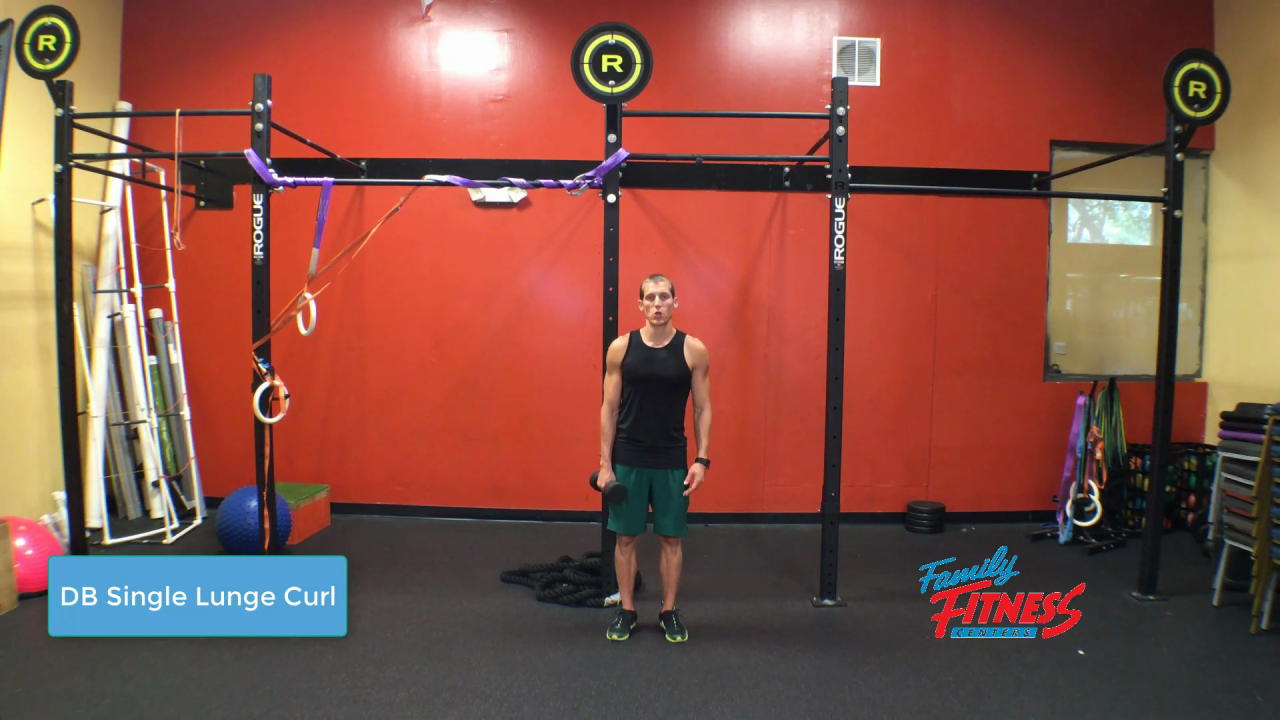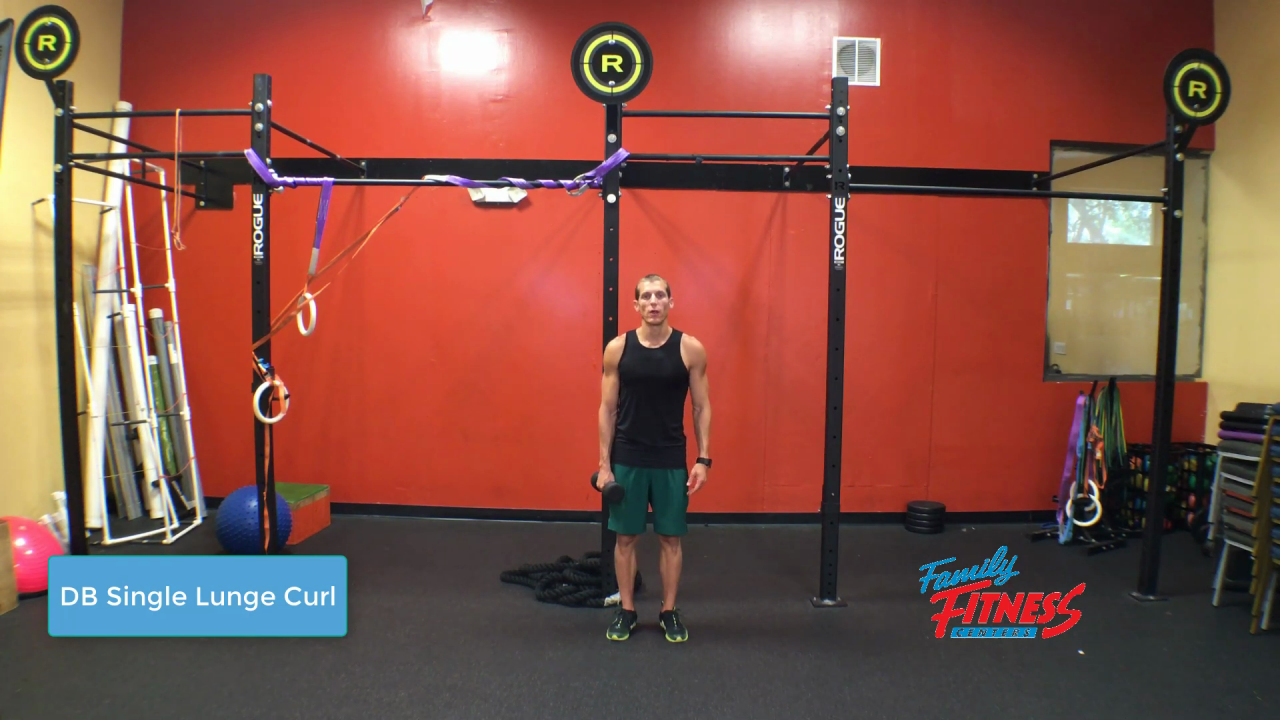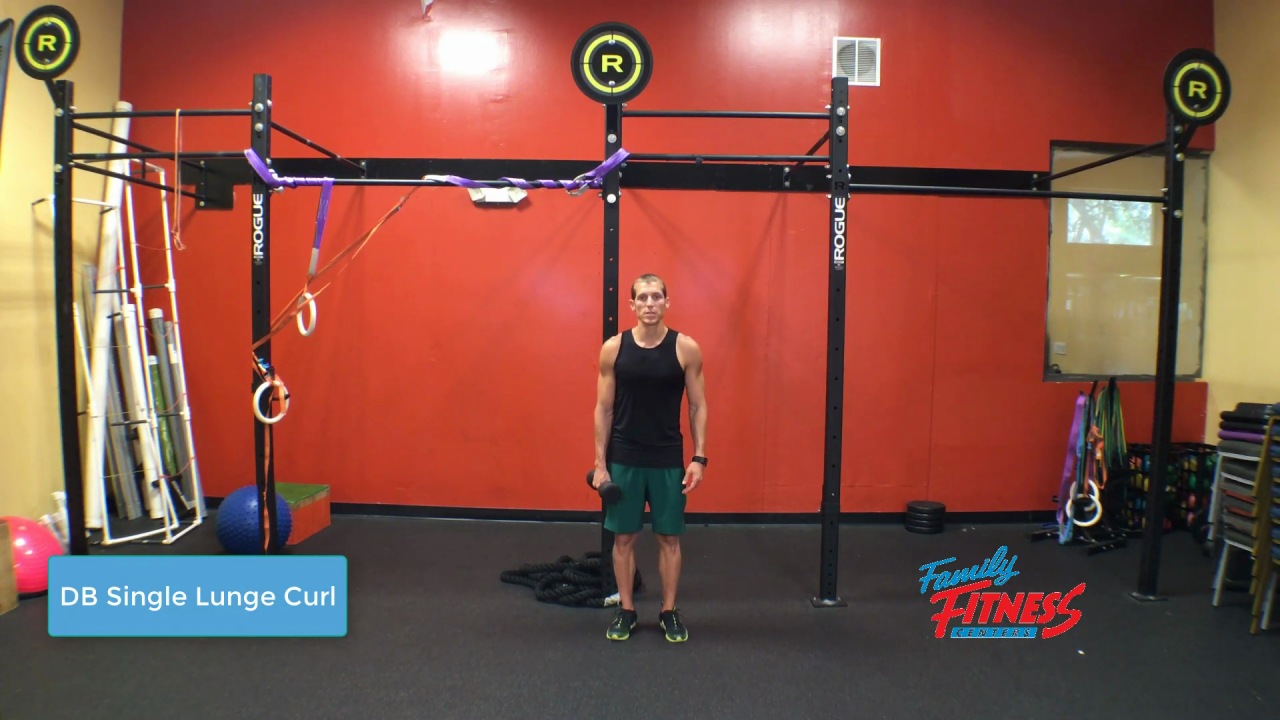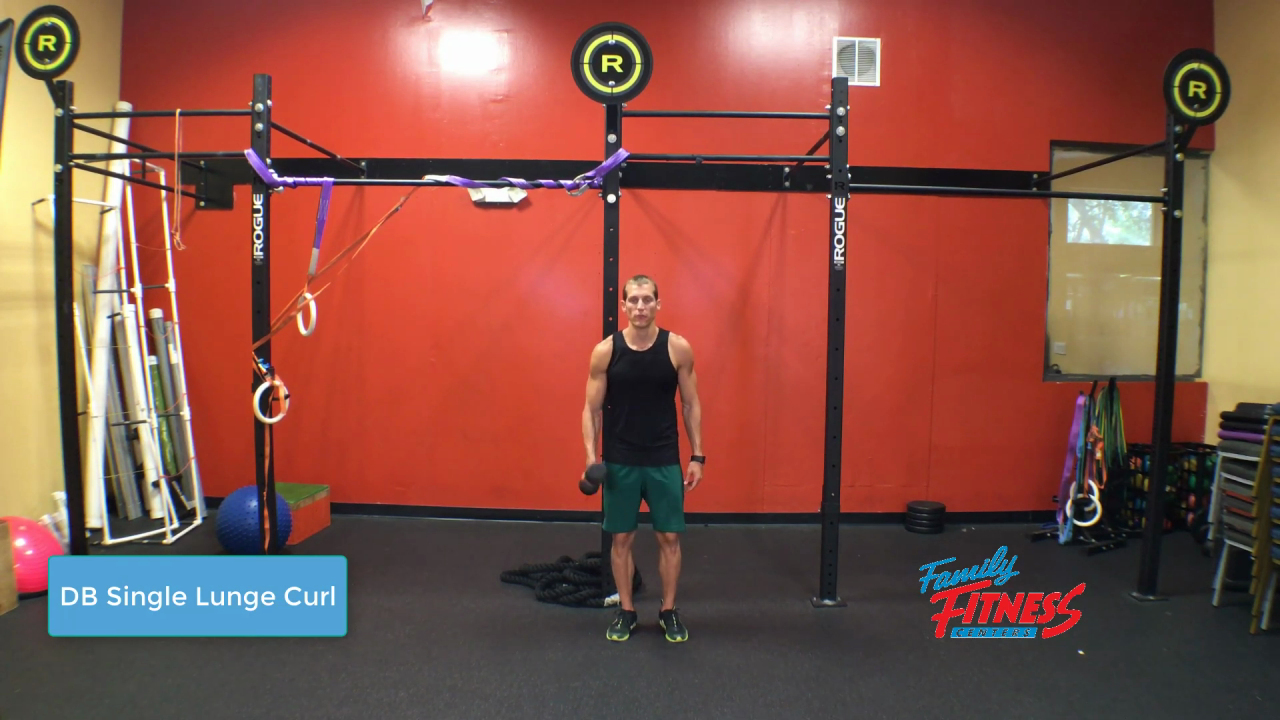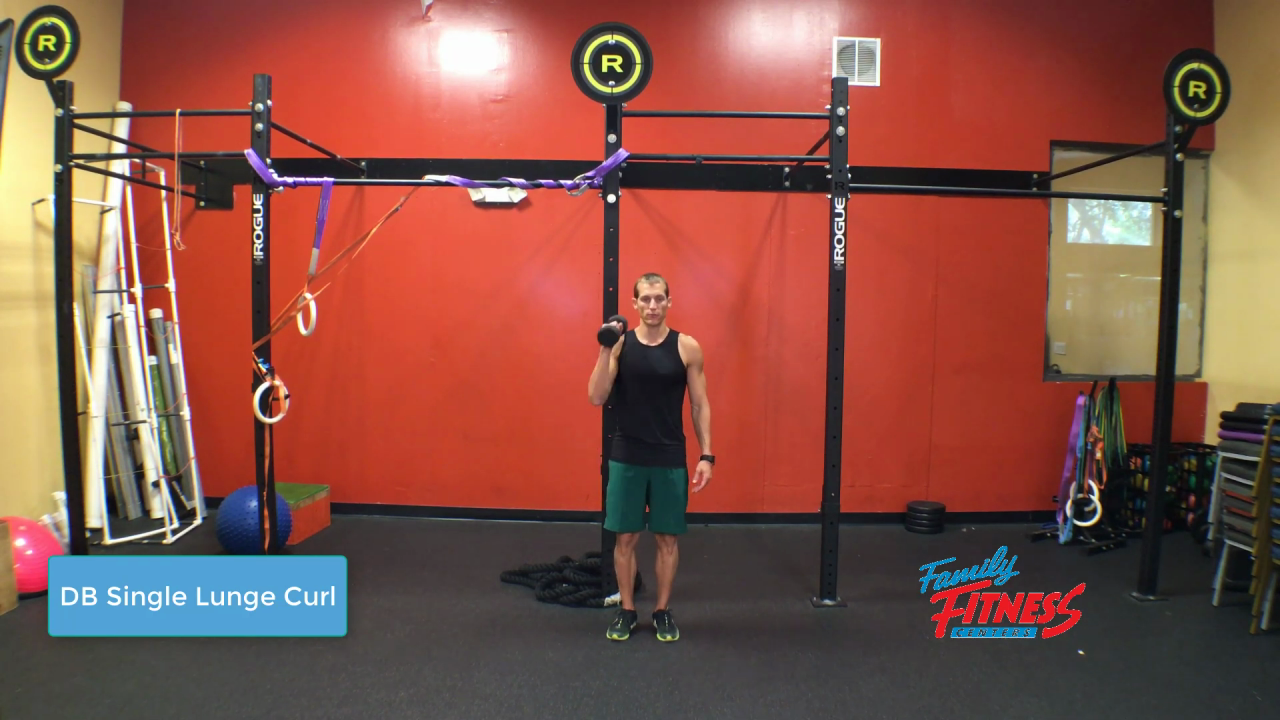
dt=0.5s
person 1, frame 1
left shoulder: (694, 349)
right shoulder: (621, 347)
left elbow: (703, 408)
right elbow: (609, 408)
left wrist: (701, 459)
right wrist: (605, 463)
left hip: (673, 460)
right hip: (628, 459)
left knee: (671, 538)
right knee: (625, 536)
left ankle: (669, 612)
right ankle: (626, 611)
person 1, frame 2
left shoulder: (691, 349)
right shoulder: (617, 348)
left elbow: (702, 407)
right elbow: (607, 408)
left wrist: (703, 459)
right wrist: (604, 463)
left hip: (672, 459)
right hip: (627, 459)
left knee: (671, 538)
right knee: (625, 537)
left ankle: (669, 612)
right ankle: (626, 610)
person 1, frame 3
left shoulder: (686, 348)
right shoulder: (613, 348)
left elbow: (698, 406)
right elbow: (603, 408)
left wrist: (699, 457)
right wrist: (600, 463)
left hip: (668, 459)
right hip: (623, 459)
left knee: (669, 537)
right knee: (623, 536)
left ankle: (669, 612)
right ankle: (626, 611)
person 1, frame 4
left shoulder: (678, 348)
right shoulder: (605, 351)
left elbow: (691, 404)
right elbow: (592, 408)
left wrist: (697, 456)
right wrist: (591, 458)
left hip: (665, 459)
right hip: (619, 459)
left knee: (670, 536)
right knee: (621, 537)
left ankle: (669, 611)
right ankle: (626, 611)
person 1, frame 5
left shoulder: (687, 347)
right shoulder: (620, 344)
left elbow: (700, 405)
right elbow: (596, 397)
left wrist: (706, 455)
right wrist: (605, 350)
left hip: (670, 459)
right hip: (626, 457)
left knee: (667, 537)
right knee: (625, 536)
left ankle: (662, 611)
right ankle: (626, 611)
